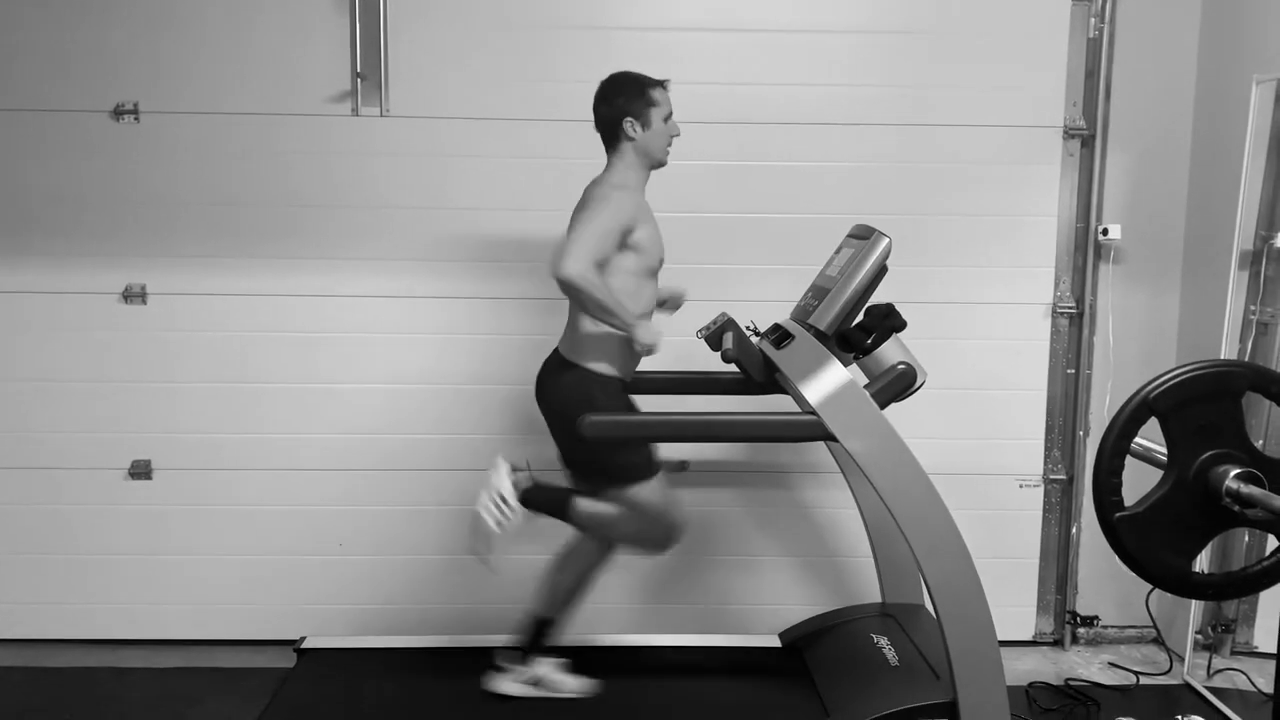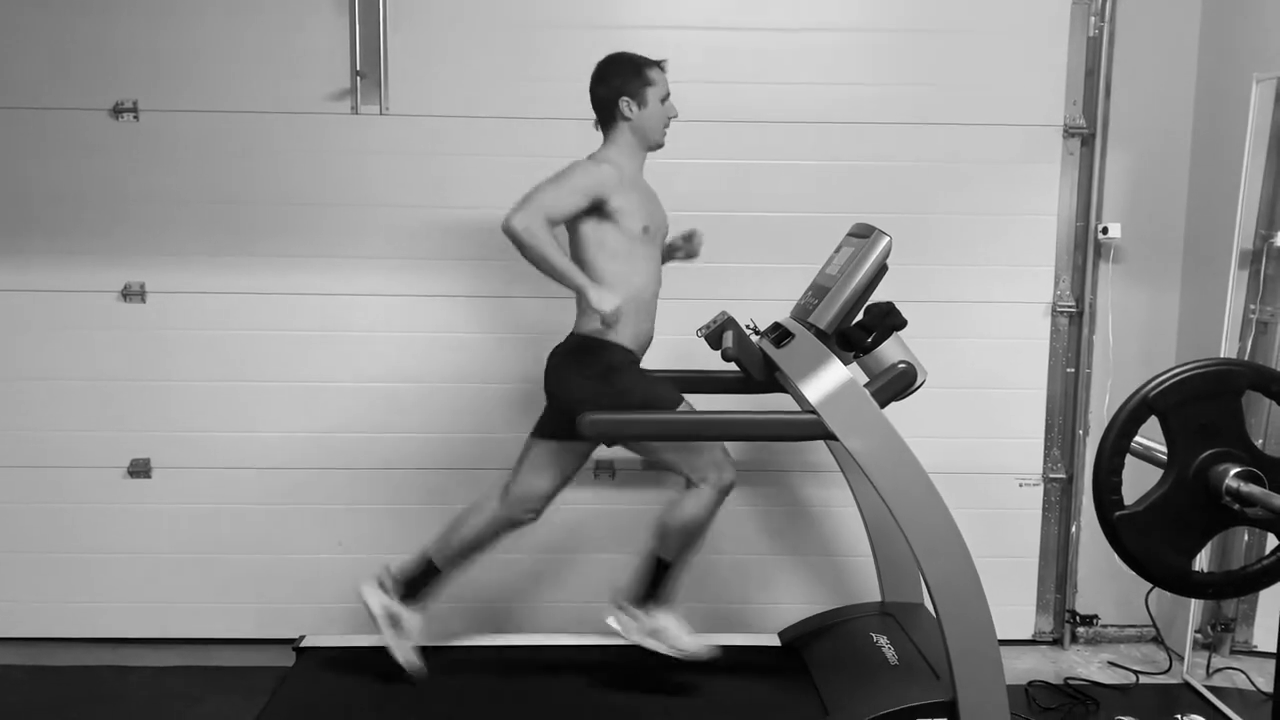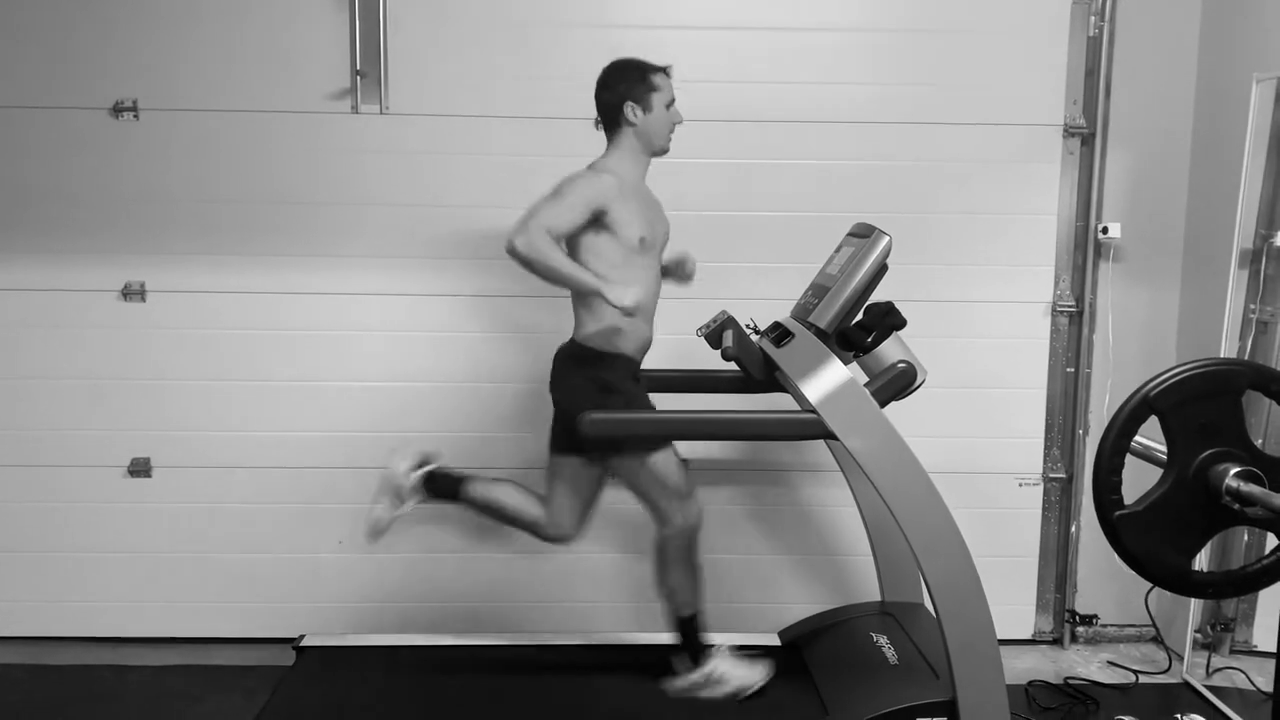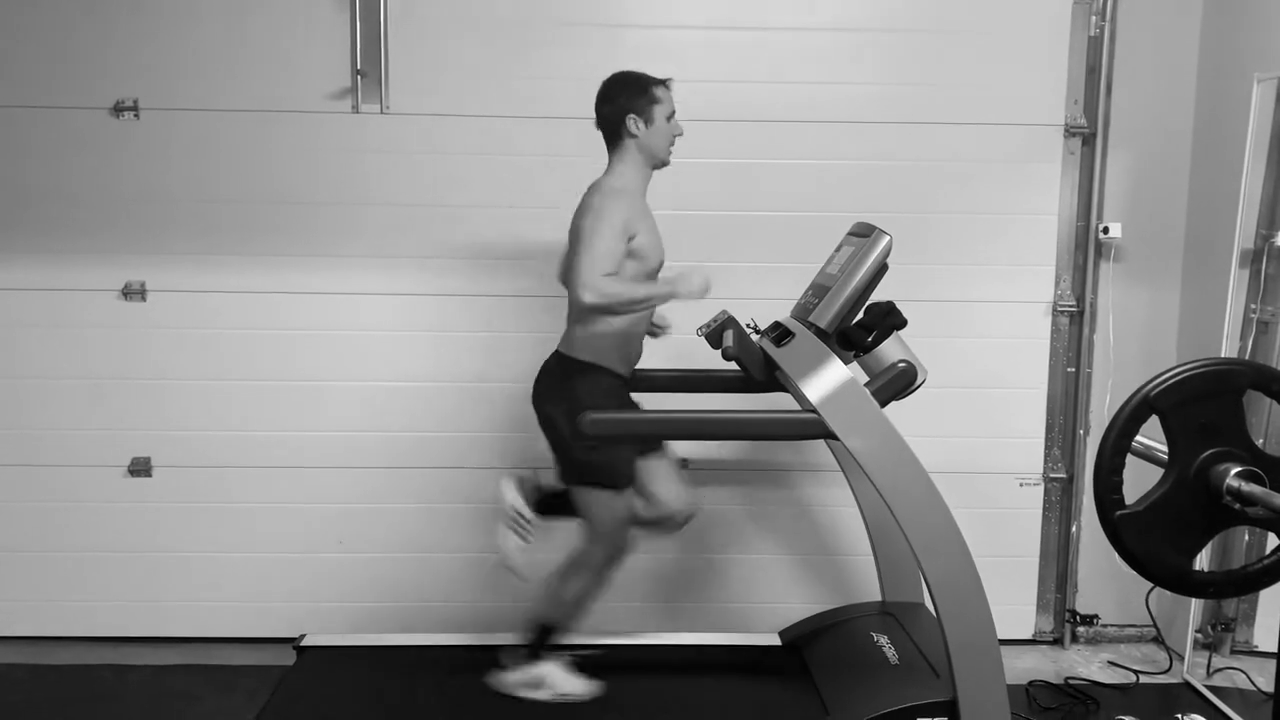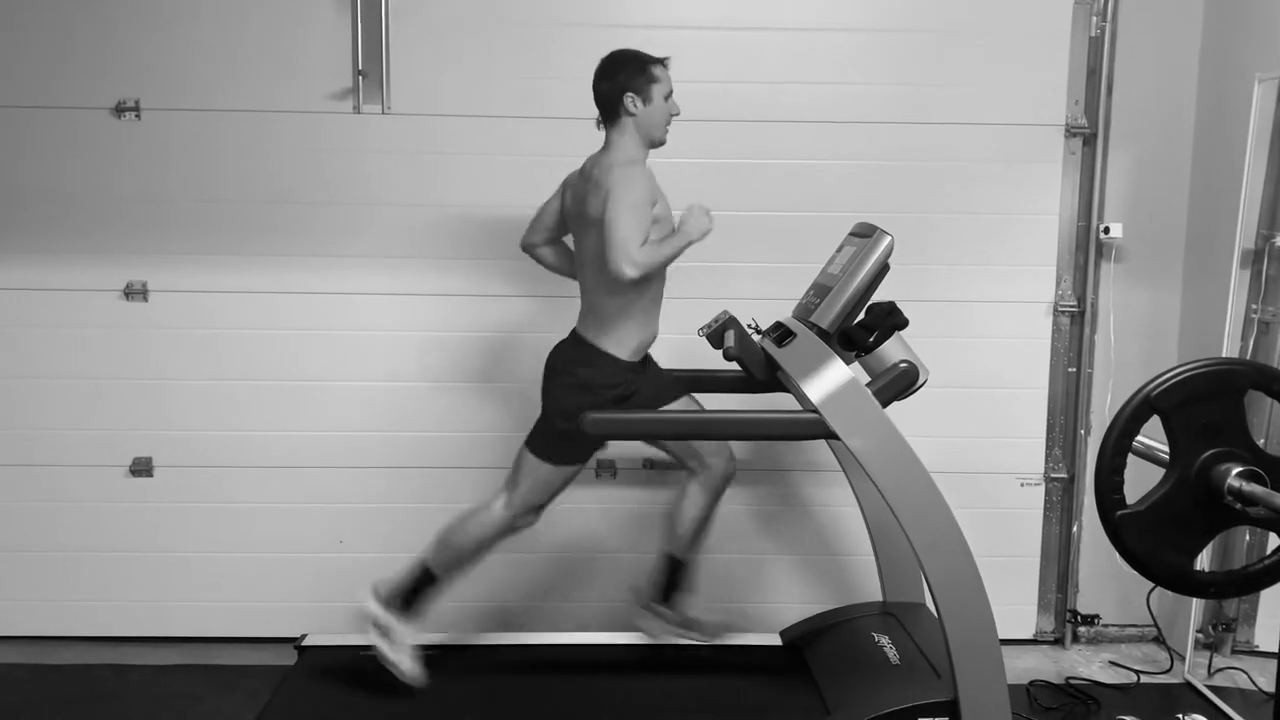
dt=0.1s
person 1, frame 1
left shoulder: (609, 194)
right shoulder: (616, 199)
left elbow: (598, 281)
right elbow: (567, 268)
left wrist: (646, 301)
right wrist: (630, 324)
left hip: (596, 385)
right hip: (584, 388)
left knee: (602, 533)
right knee: (660, 527)
left ankle: (525, 660)
right ankle: (524, 492)
person 1, frame 2
left shoulder: (627, 180)
right shoulder: (598, 173)
right elbow: (520, 221)
left wrist: (670, 250)
right wrist: (589, 290)
left hip: (599, 368)
right hip: (595, 368)
left knee: (520, 500)
right knee: (717, 474)
left ankle: (402, 594)
right ankle: (642, 605)
person 1, frame 3
left shoulder: (629, 188)
right shoulder: (600, 181)
right elbow: (525, 241)
left wrist: (664, 267)
right wrist: (604, 290)
left hip: (604, 375)
right hip: (595, 374)
left knee: (559, 523)
right knee: (681, 513)
left ankle: (429, 480)
right ankle: (695, 660)
person 1, frame 4
left shoulder: (624, 196)
right shoulder: (610, 198)
left elbow: (576, 273)
right elbow: (587, 291)
left wrist: (640, 312)
right wrist: (671, 288)
left hip: (599, 386)
right hip: (578, 389)
left knee: (672, 508)
right knee: (610, 542)
left ankle: (534, 499)
right ankle: (526, 662)
person 1, frame 5
left shoulder: (595, 173)
right shoulder: (626, 174)
left elbow: (535, 241)
right elbow: (628, 266)
right wrist: (689, 233)
left hip: (627, 365)
right hip: (592, 373)
left knee: (718, 463)
right knee: (521, 507)
left ankle: (662, 601)
right ankle: (397, 606)
